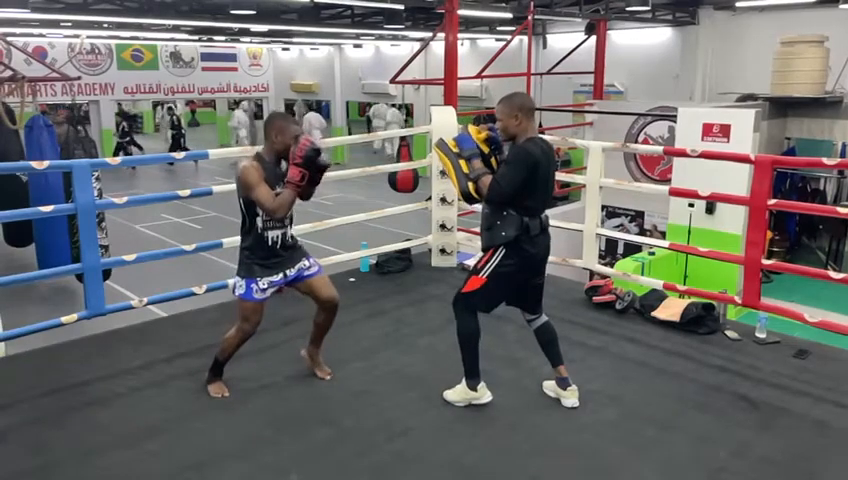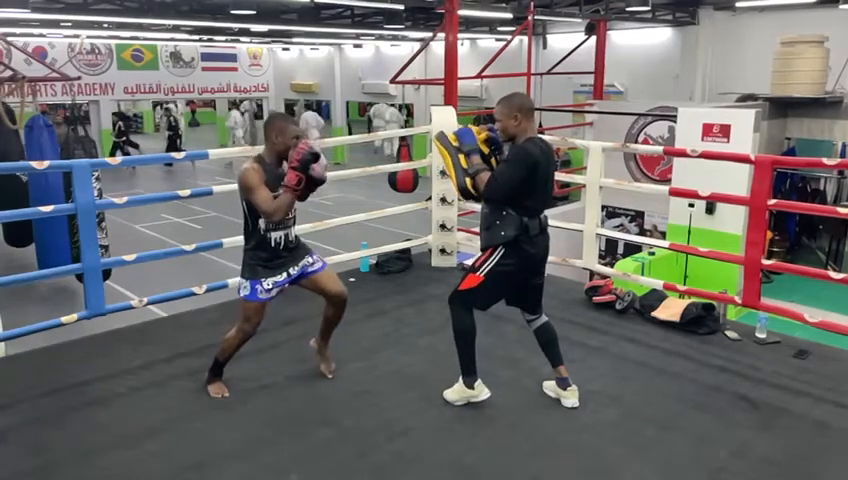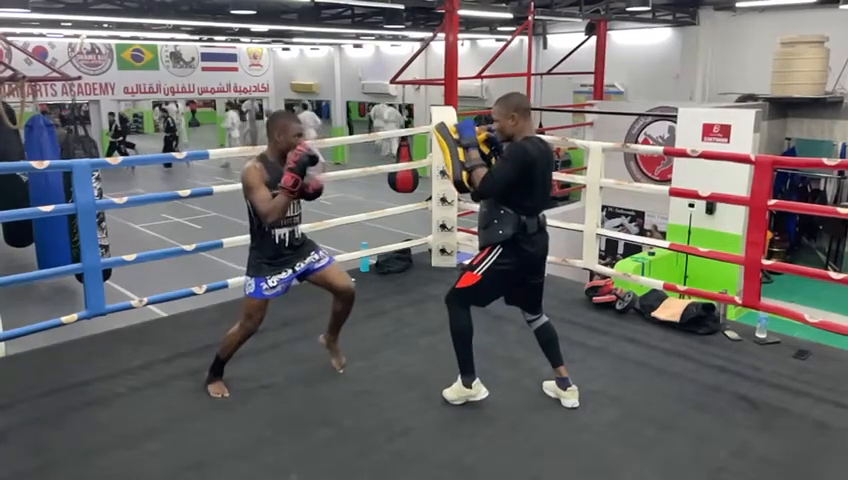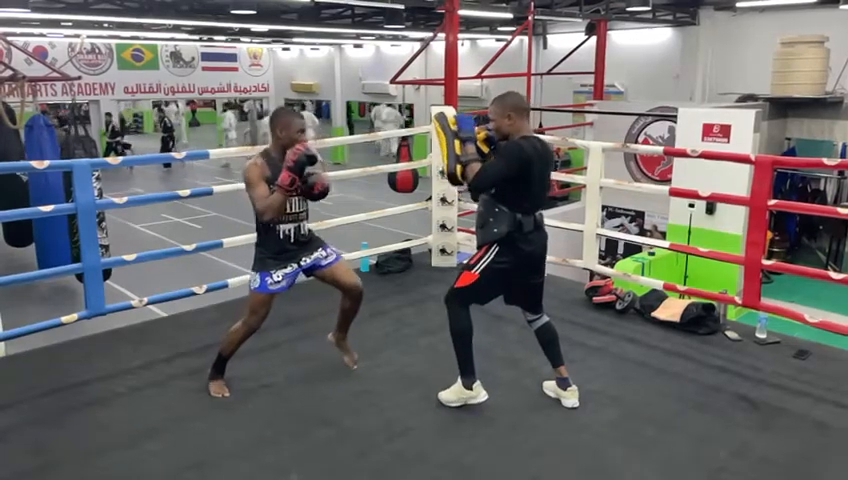
dt=0.3s
person 1, frame 1
left shoulder: (523, 153)
right shoulder: (543, 149)
left elbow: (494, 194)
left wrist: (473, 157)
left hip: (513, 246)
right hip: (534, 242)
left knee: (464, 304)
right knee: (532, 312)
left ankle: (473, 386)
right ankle: (564, 384)
person 1, frame 2
left shoulder: (523, 153)
right shoulder: (542, 149)
left elbow: (491, 192)
left wrist: (472, 152)
right wrist: (498, 151)
left hip: (512, 246)
right hip: (533, 242)
left knee: (460, 302)
right knee: (532, 312)
left ankle: (471, 384)
right ankle: (564, 384)
person 1, frame 3
left shoulder: (520, 152)
right shoulder: (541, 149)
left elbow: (484, 188)
left wrist: (471, 147)
left hip: (510, 245)
right hip: (533, 241)
left knee: (457, 300)
right knee: (533, 312)
left ankle: (468, 383)
right ankle: (564, 384)
person 1, frame 4
left shoulder: (516, 150)
right shoulder: (541, 149)
left elbow: (478, 183)
left wrist: (468, 141)
right wrist: (494, 147)
left hip: (508, 244)
right hip: (532, 240)
left knee: (456, 300)
right knee: (533, 311)
left ankle: (468, 385)
right ankle: (565, 384)
person 2, frame 1
left shoulder: (285, 163)
right shoulder: (250, 170)
left elbow: (304, 196)
right elbow: (276, 211)
left wrist: (313, 174)
right wrist: (297, 171)
left hip: (290, 252)
right hip: (258, 261)
left knee: (330, 300)
right knee: (247, 327)
left ankle: (313, 351)
right ankle: (214, 375)
person 2, frame 2
left shoulder: (286, 164)
right shoulder: (251, 172)
left elbow: (298, 197)
right elbow: (274, 213)
left wrist: (310, 181)
right wrist: (297, 174)
left hip: (294, 251)
right hip: (262, 262)
left knee: (338, 295)
right knee: (247, 327)
left ankle: (322, 344)
right ankle: (214, 375)
person 2, frame 3
left shoulder: (290, 161)
right shoulder: (254, 171)
right elbow: (269, 216)
left wrist: (310, 187)
right wrist: (293, 176)
left hip: (300, 247)
right hip: (267, 259)
left knee: (346, 290)
right knee: (249, 325)
left ankle: (331, 339)
right ankle: (214, 374)
person 2, frame 4
left shoulder: (295, 157)
right shoulder: (257, 167)
left elbow: (311, 186)
right elbow: (266, 213)
left wrist: (316, 183)
right wrist: (291, 174)
left hip: (307, 243)
right hip: (273, 254)
left knee: (354, 287)
right knee: (252, 321)
left ankle: (340, 337)
right ankle: (216, 372)
